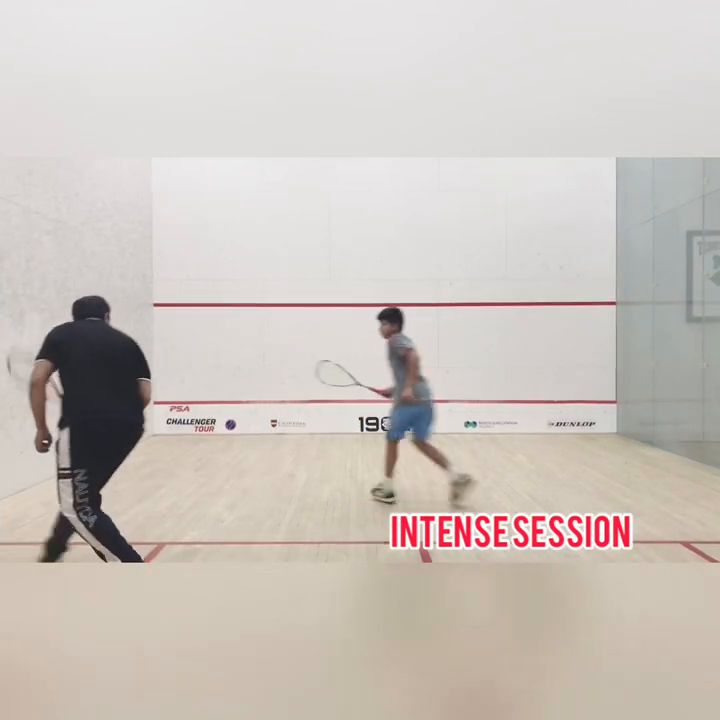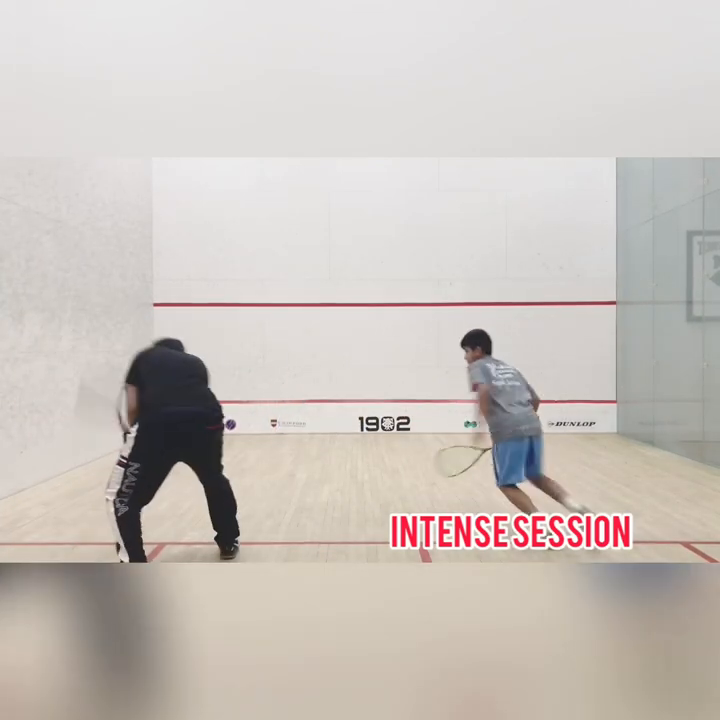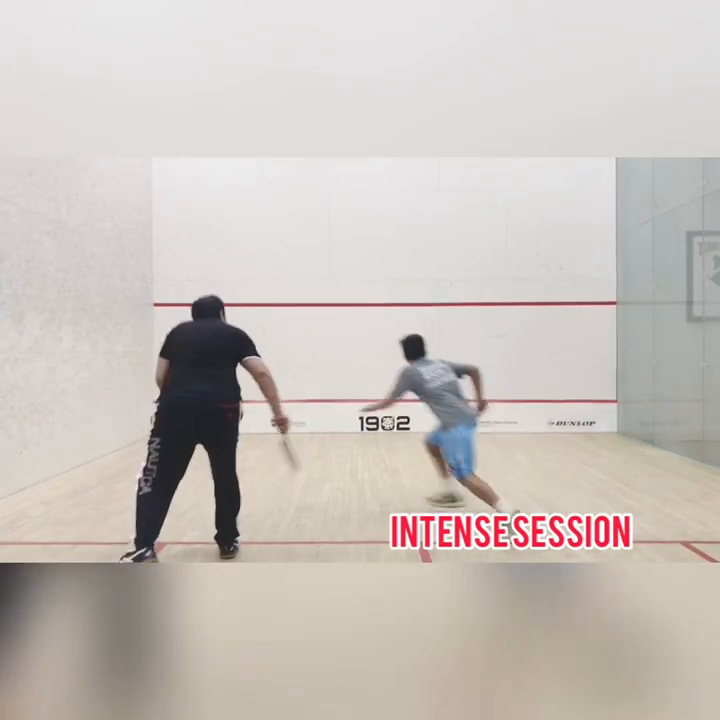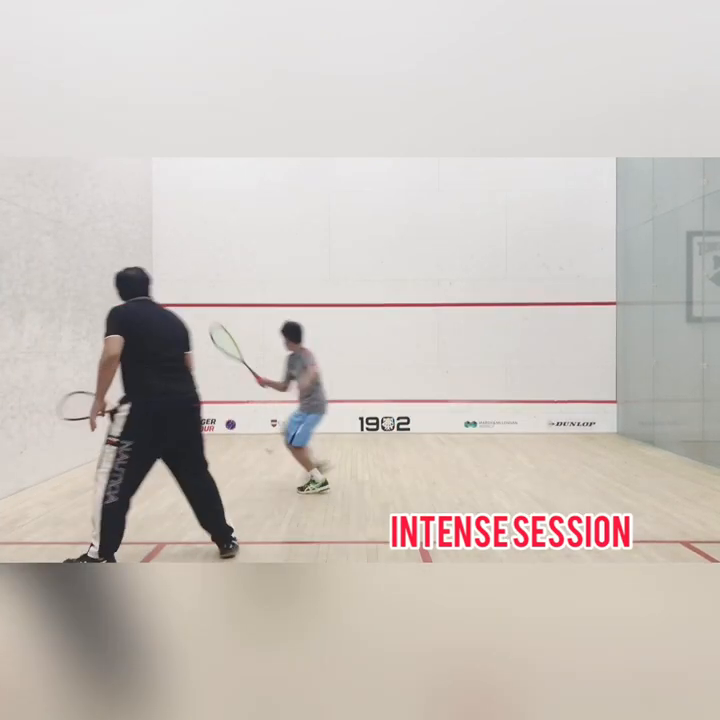
dt=0.5s
person 1, frame 1
left shoulder: (61, 334)
right shoulder: (128, 344)
left elbow: (37, 382)
right elbow: (145, 396)
left wrist: (41, 430)
left hip: (84, 423)
right hip: (130, 423)
left knee: (78, 506)
right knee: (87, 489)
right ankle: (56, 544)
person 1, frame 2
left shoulder: (144, 358)
right shoulder: (196, 364)
left elbow: (133, 407)
left wrist: (133, 435)
left hip: (159, 423)
right hip: (207, 419)
left knee: (121, 498)
right knee: (215, 480)
right ankle: (229, 542)
person 1, frame 3
left shoulder: (179, 332)
right shoulder: (235, 334)
left elbow: (162, 377)
right elbow: (261, 373)
right wrist: (278, 412)
left hip: (177, 404)
right hip: (222, 406)
left knee: (155, 480)
right knee: (225, 473)
left ankle: (144, 548)
right ankle: (228, 541)
person 1, frame 4
left shoulder: (122, 314)
right shoulder: (173, 319)
left elbow: (112, 355)
left wrist: (99, 398)
left hip: (145, 406)
right hip: (186, 404)
left knee: (115, 479)
right knee: (196, 474)
left ankle: (101, 554)
right ankle: (226, 539)
person 2, frame 1
left shoulder: (394, 340)
right shoulder: (405, 341)
left elbow: (413, 356)
left wrist: (408, 388)
right wrist: (393, 390)
left hip: (409, 401)
right hip: (424, 399)
left knee: (392, 440)
right knee: (420, 442)
left ankle: (387, 488)
right ankle: (456, 477)
person 2, frame 2
left shoulder: (476, 367)
right shoulder: (510, 369)
left elbow: (484, 392)
right elbow: (535, 400)
left hip: (506, 432)
right hip: (531, 428)
left knee: (506, 485)
right knee: (537, 478)
right ankle: (576, 509)
person 2, frame 3
left shoulder: (408, 373)
right shoulder: (443, 364)
left elbow: (391, 400)
right elbow: (474, 370)
left wrist: (372, 407)
right wrist: (480, 397)
left hip: (455, 422)
right hip: (467, 417)
left knee: (464, 475)
right knee: (431, 443)
left ankle: (505, 511)
right ankle: (449, 493)
person 2, frame 4
left shoulder: (306, 355)
right shoulder: (292, 359)
left elbow: (314, 371)
right elbow: (284, 387)
left wrist: (305, 382)
right wrist: (265, 382)
left hip: (313, 407)
right hip: (307, 407)
left knee: (294, 445)
right knee: (288, 433)
left ankle: (318, 480)
right ankle: (315, 466)
